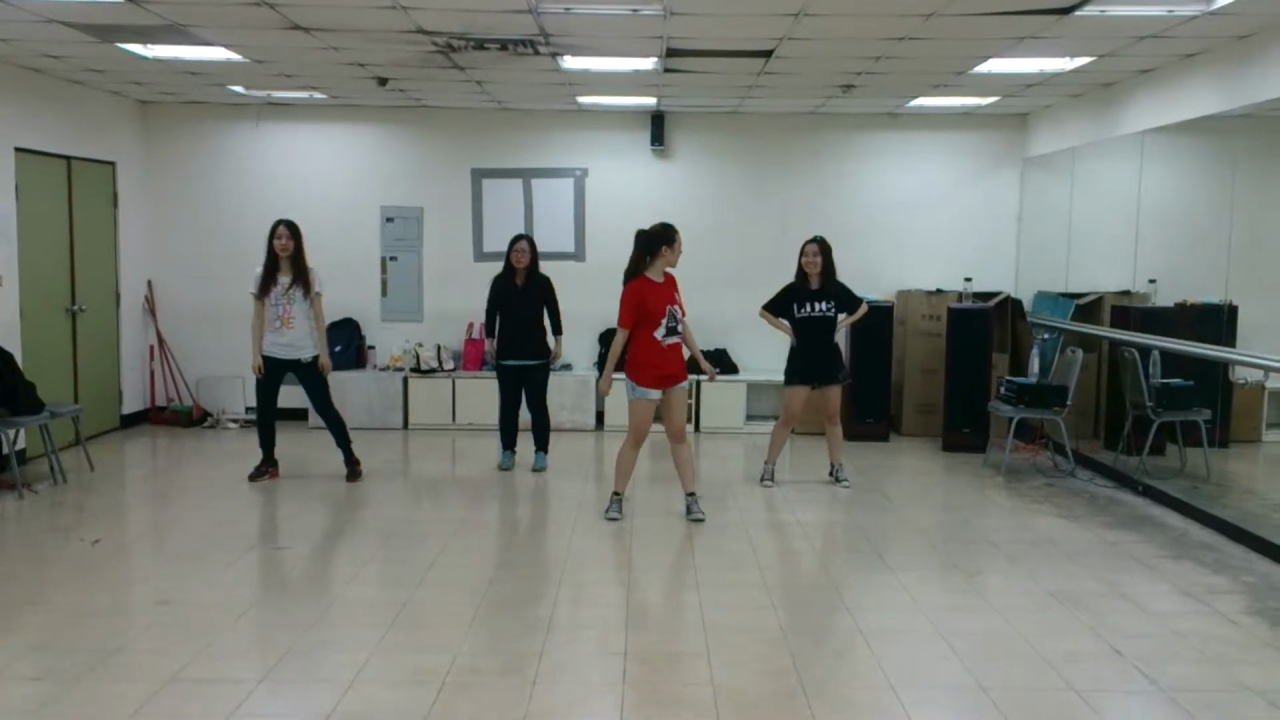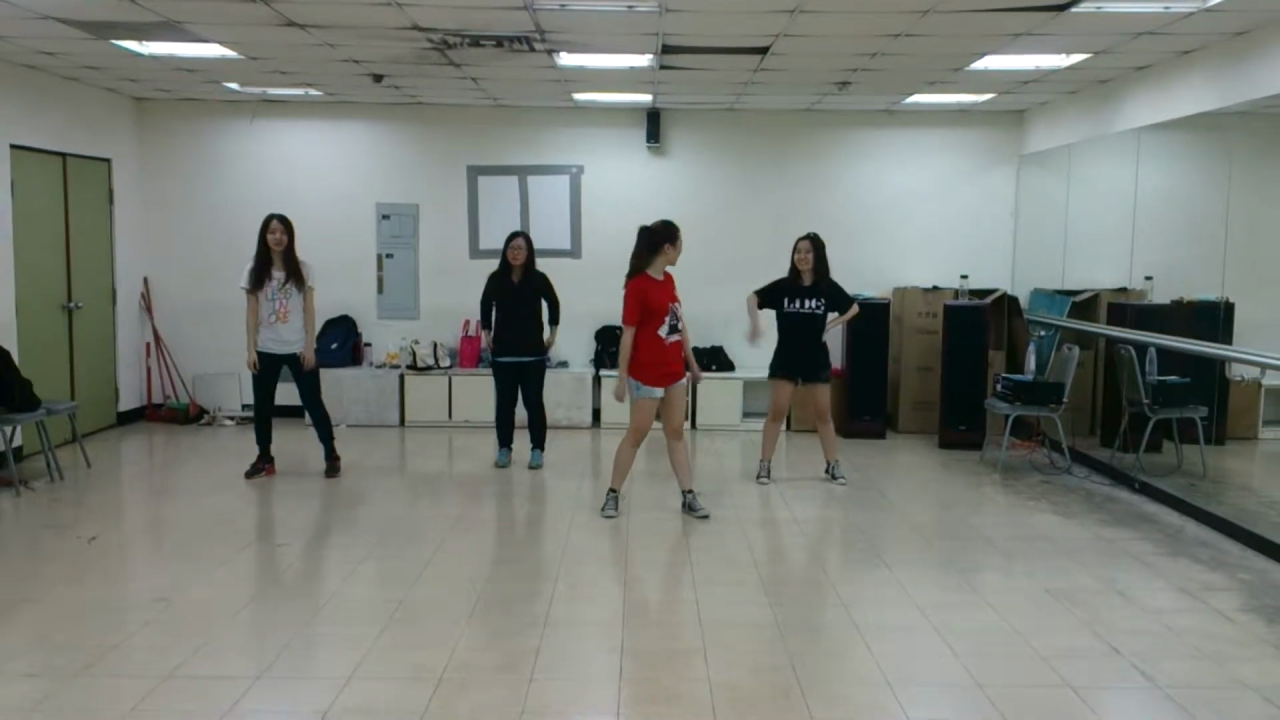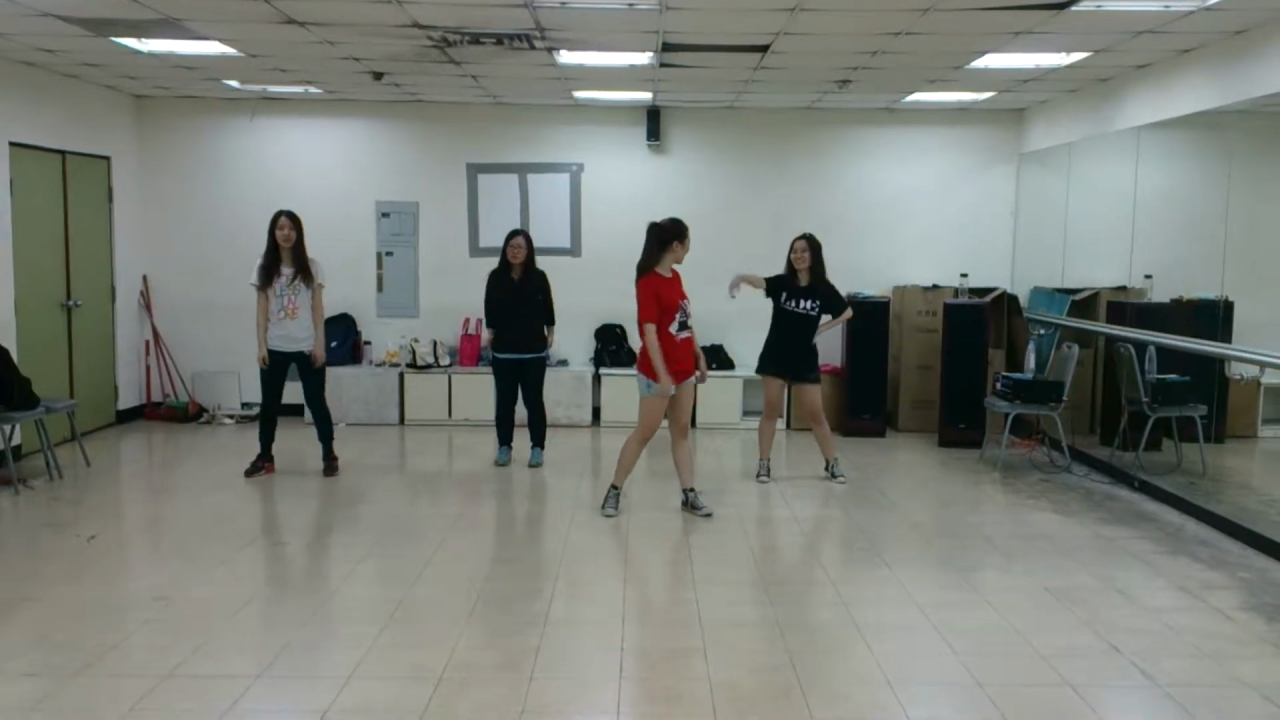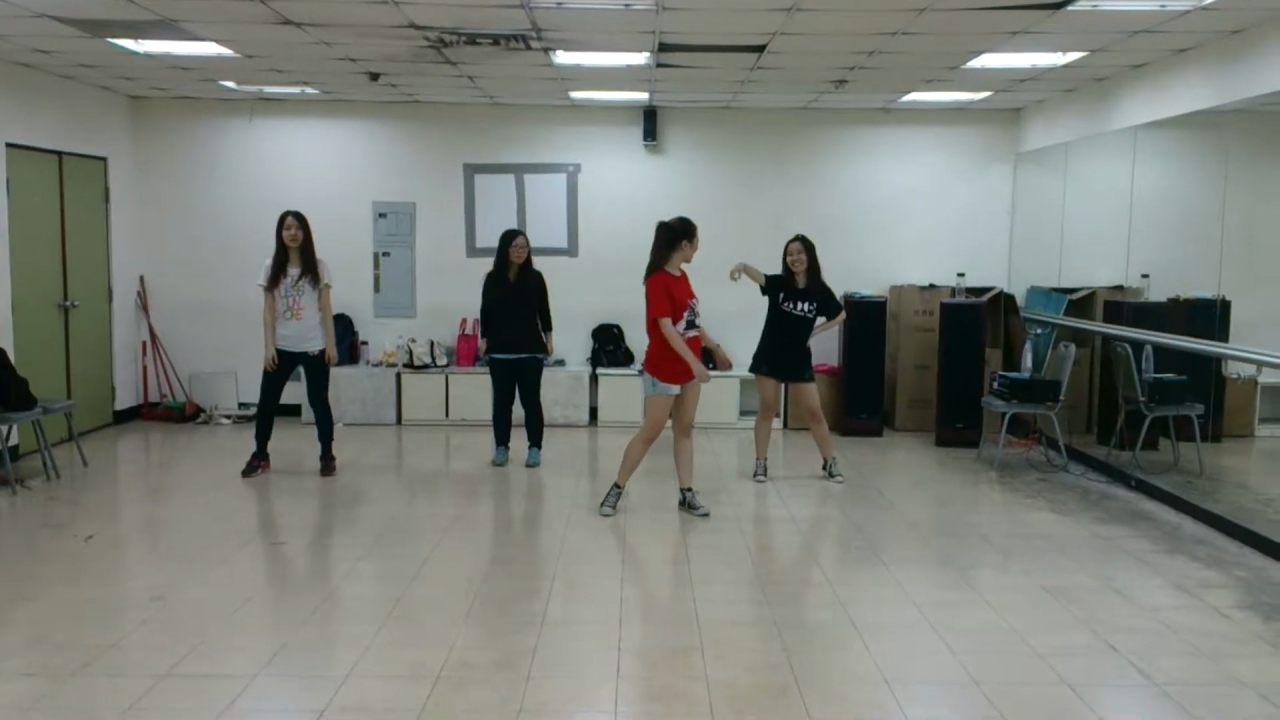
dt=0.2s
person 1, frame 1
left shoulder: (670, 282)
right shoulder: (636, 287)
right elbow: (622, 334)
left wrist: (700, 360)
right wrist: (607, 374)
left hip: (675, 373)
right hip: (644, 375)
left knee: (679, 435)
right knee: (636, 437)
left ankle: (691, 498)
right ankle: (617, 497)
person 1, frame 2
left shoulder: (668, 280)
right shoulder: (638, 285)
right elbow: (628, 334)
left wrist: (692, 362)
right wrist: (622, 377)
left hip: (674, 371)
right hip: (647, 374)
left knee: (676, 433)
right knee: (636, 435)
left ankle: (688, 496)
right ankle: (613, 494)
person 1, frame 3
left shoulder: (675, 277)
right shoulder: (648, 283)
right elbow: (649, 332)
left wrist: (699, 357)
right wrist: (662, 375)
left hip: (684, 368)
right hip: (659, 371)
left knee: (681, 431)
right knee: (644, 433)
left ankle: (689, 494)
right ankle: (614, 491)
person 1, frame 4
left shoulder: (682, 275)
right shoulder: (657, 280)
right elbow: (666, 328)
left wrist: (715, 346)
right wrist: (694, 362)
left hip: (689, 367)
right hip: (664, 370)
left knee: (684, 431)
right knee: (650, 433)
left ankle: (687, 494)
right ankle: (616, 490)
person 2, frame 1
left shoulder: (309, 275)
right shoulder: (263, 275)
left elbow: (318, 316)
right elbow: (258, 317)
left wrist: (323, 352)
right wrist: (256, 353)
left hip: (304, 354)
right hip: (271, 354)
left knee: (324, 407)
right knee: (264, 409)
left ankle: (351, 460)
right ankle: (268, 462)
person 2, frame 2
left shoulder: (302, 269)
right shoulder: (255, 271)
left elbow: (309, 310)
right elbow: (252, 313)
left wrist: (310, 346)
right wrist: (251, 349)
left hip: (298, 348)
right hip: (267, 350)
left knee: (313, 402)
right knee: (262, 406)
left ankle: (331, 456)
right ankle: (264, 459)
person 2, frame 3
left shoulder: (311, 266)
right shoulder: (264, 267)
left elbow: (318, 308)
right elbow: (261, 309)
left wrist: (320, 343)
right wrist: (261, 345)
left hip: (307, 346)
right hip: (276, 347)
left knee: (316, 401)
right knee: (269, 403)
left ankle: (329, 456)
right ankle: (265, 457)
person 2, frame 4
left shoulder: (318, 266)
right shoulder: (272, 268)
left elbow: (326, 308)
right elbow: (269, 310)
left wrist: (331, 343)
right wrist: (269, 346)
left hip: (314, 346)
right hip: (283, 347)
left knee: (319, 401)
right knee: (267, 400)
left ankle: (327, 456)
right ankle: (260, 456)
person 3, frame 1
left shoulder: (836, 289)
right shoulder: (792, 290)
left elbow: (862, 308)
right elbow: (765, 312)
left wrist: (840, 326)
right wrist: (787, 330)
left hip: (829, 361)
right hip: (800, 363)
left knee: (832, 417)
right knee: (788, 417)
left ankle: (837, 468)
right ankle: (769, 467)
person 3, frame 2
left shoulder: (828, 287)
right shoulder: (783, 286)
left elbow: (853, 308)
right elbow: (754, 298)
left wrist: (829, 326)
right wrist: (755, 324)
left hip: (815, 359)
right hip: (785, 358)
left knee: (823, 414)
right knee: (777, 413)
left ankle: (833, 465)
right ankle: (764, 464)
person 3, frame 3
left shoulder: (823, 288)
right shoulder: (781, 282)
left elbow: (846, 312)
right elbow: (760, 283)
left wrist: (822, 329)
right wrist: (741, 279)
left hip: (805, 359)
right hip: (775, 357)
left knee: (816, 414)
right knee: (771, 411)
left ankle: (832, 463)
right ankle: (764, 463)
person 3, frame 4
left shoulder: (820, 290)
right shoulder: (779, 283)
left elbow: (840, 315)
right elbow: (758, 277)
left wrist: (816, 331)
right wrist: (742, 268)
left hip: (799, 360)
right hip: (769, 357)
left knee: (815, 413)
right knee: (767, 410)
left ankle: (830, 463)
right ankle: (760, 462)
person 4, frame 1
left shoulder: (542, 282)
right shoulder: (500, 282)
left elbow: (553, 313)
right elbow: (491, 312)
left wrist: (558, 344)
right wrist: (489, 341)
left hip: (537, 355)
right hip: (506, 355)
left knee: (537, 404)
right knee: (508, 405)
left ankle: (541, 452)
right ankle: (508, 452)
person 4, frame 2
left shoulder: (538, 279)
right shoulder: (496, 279)
left elbow: (553, 304)
right elbow: (486, 305)
left wrist: (553, 333)
right wrist: (486, 332)
left hip: (533, 352)
right hip: (503, 352)
left knee: (533, 402)
right knee: (504, 402)
left ankle: (537, 450)
right ankle: (504, 449)
person 4, frame 3
left shoulder: (538, 277)
right shoulder: (496, 276)
left elbow: (547, 306)
right elbow: (489, 305)
left wrist: (550, 333)
right wrist: (490, 331)
left hip: (533, 350)
right hip: (503, 350)
left knee: (533, 400)
right knee: (505, 400)
left ankle: (537, 448)
right ankle: (504, 447)
person 4, frame 4
left shoulder: (535, 278)
right shoulder: (493, 278)
left elbow: (544, 310)
right elbow: (486, 312)
left wrist: (548, 339)
right wrist: (484, 339)
left hip: (531, 350)
right hip: (500, 351)
left knee: (531, 400)
right knee: (502, 400)
left ankle: (535, 448)
right ankle: (501, 447)
